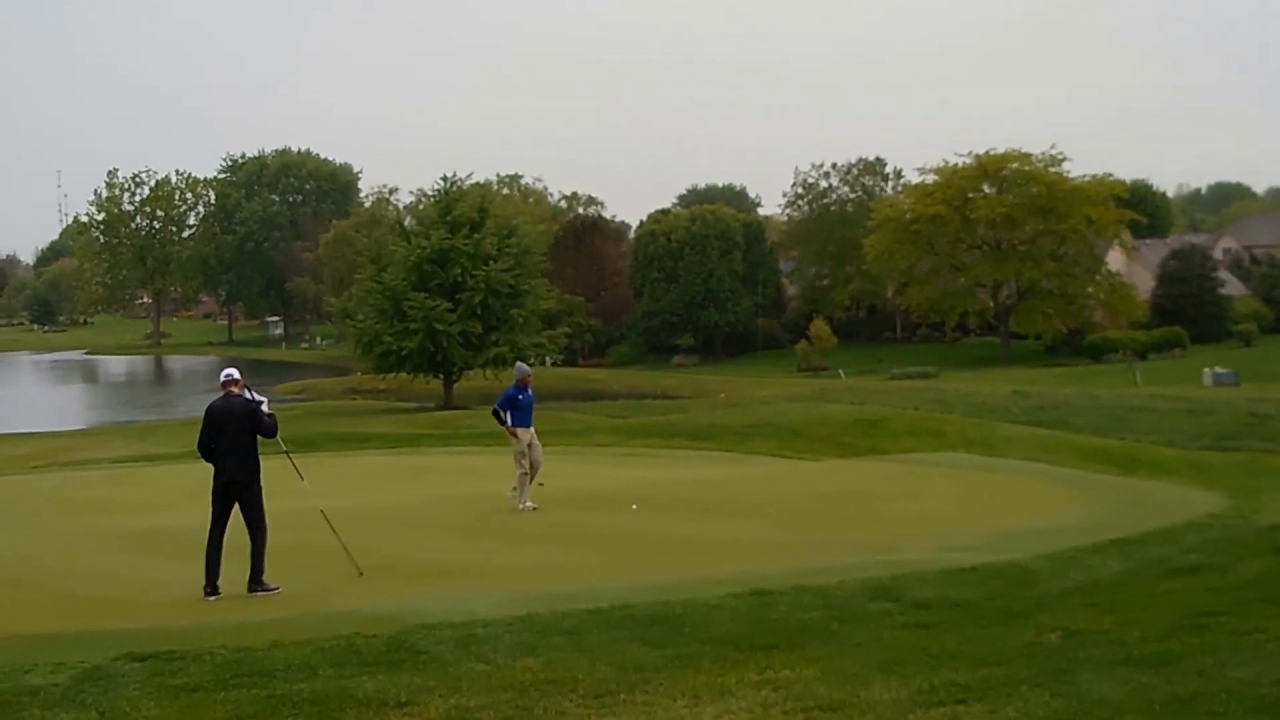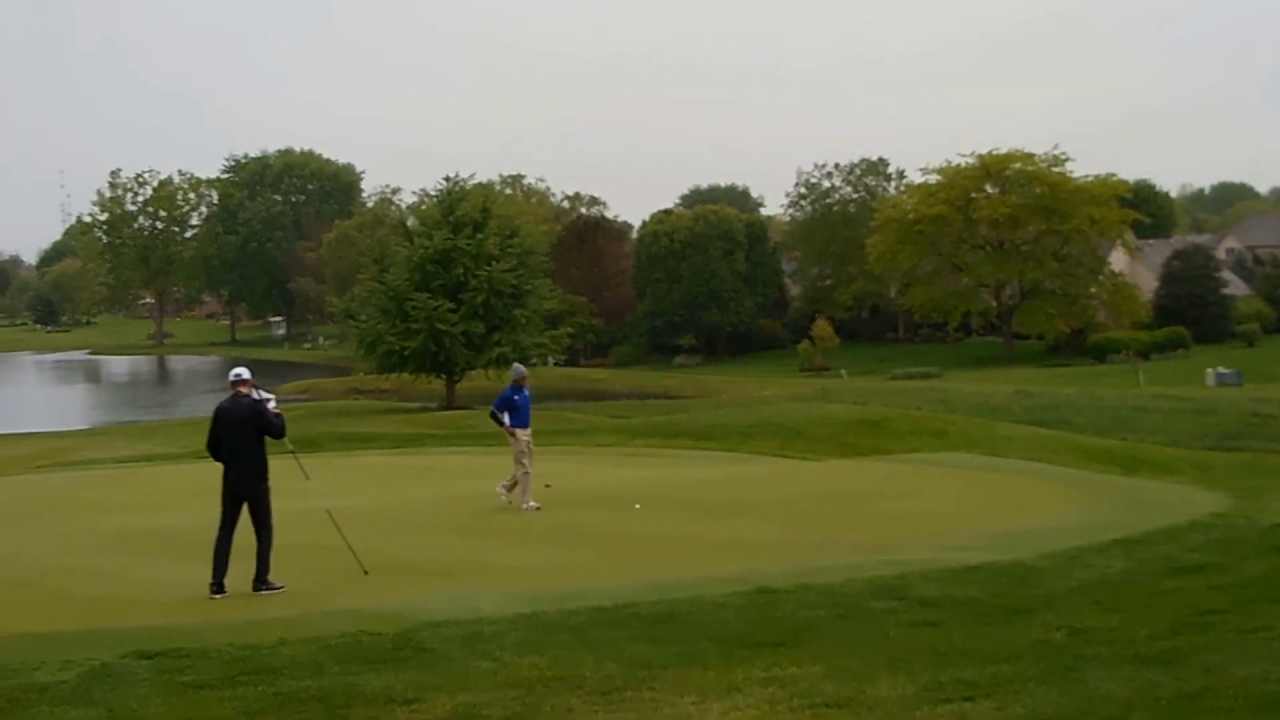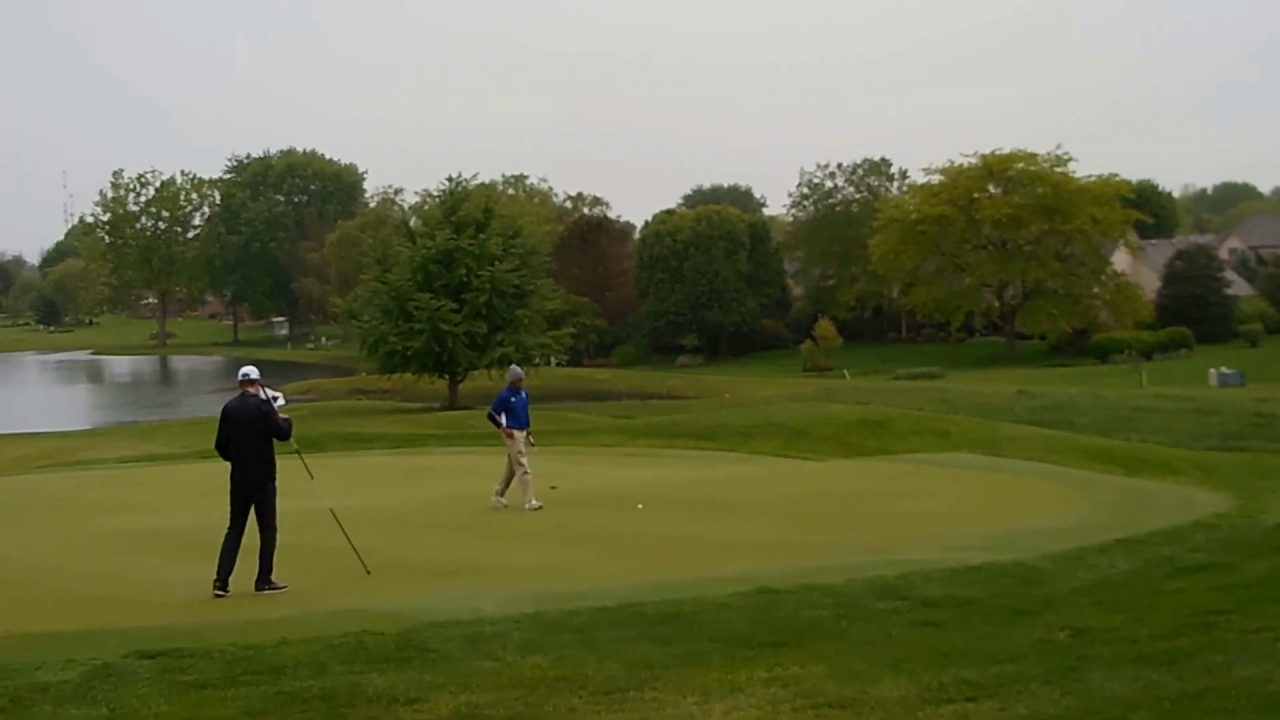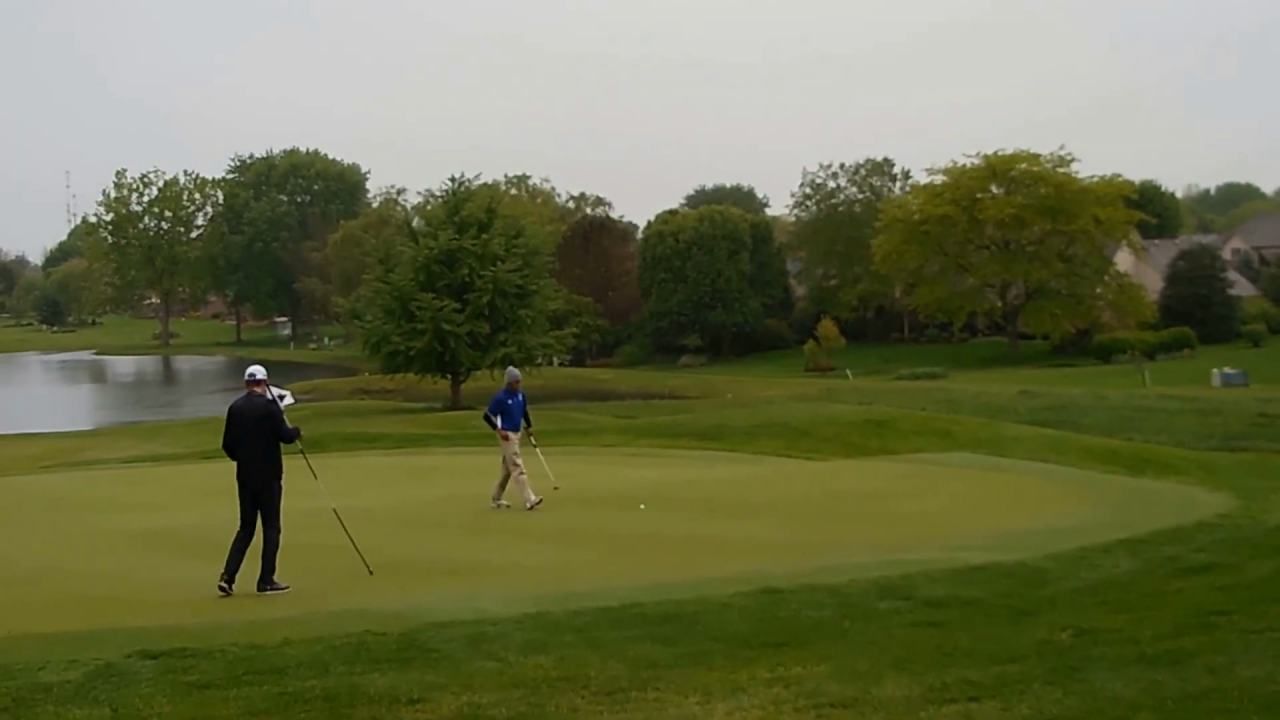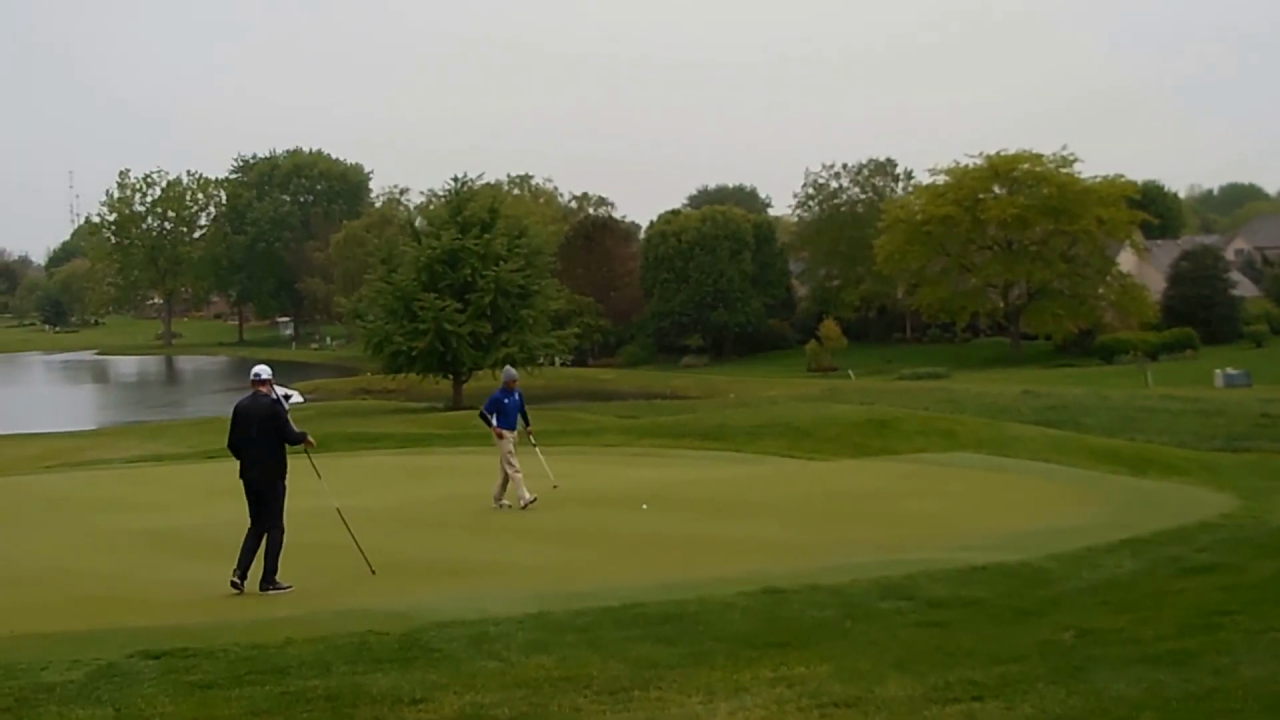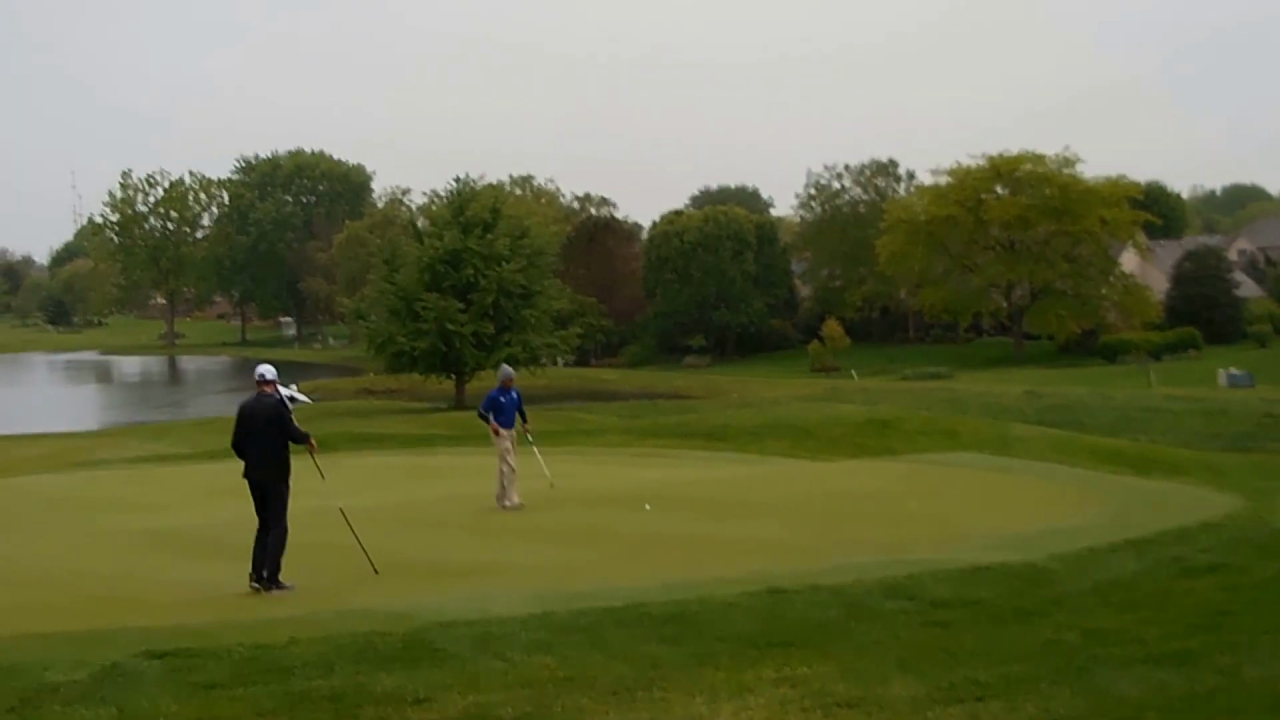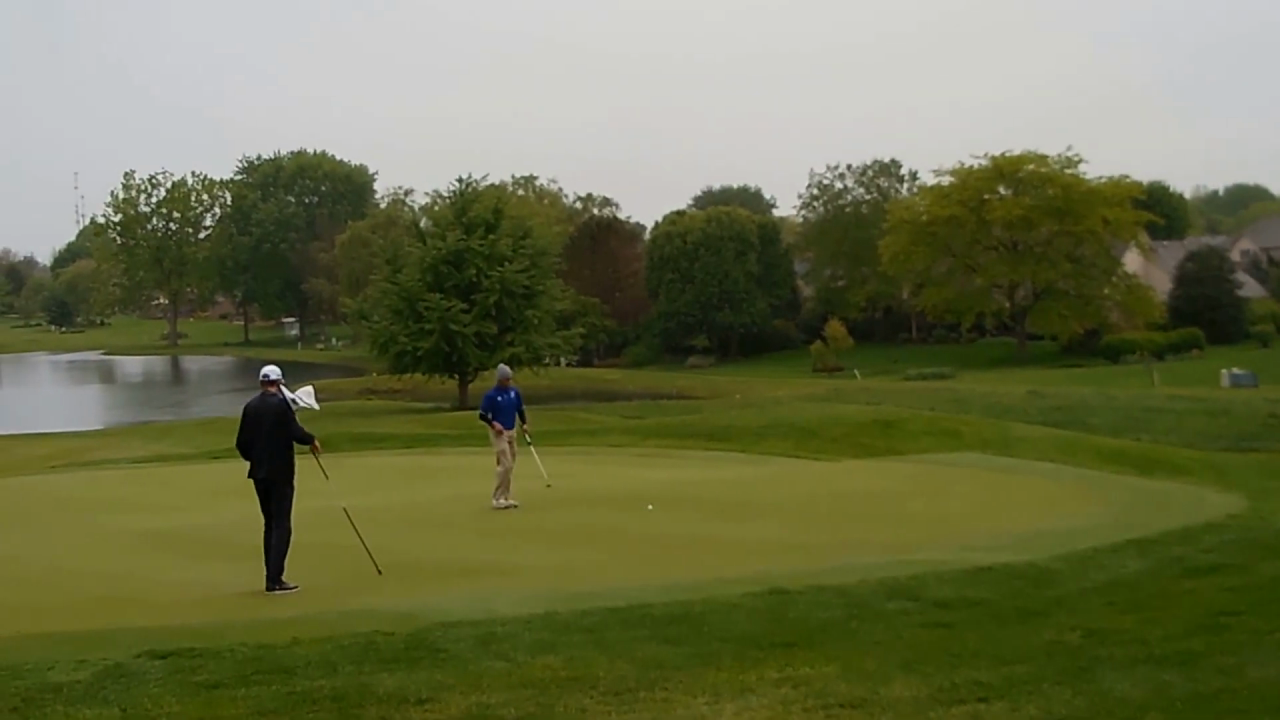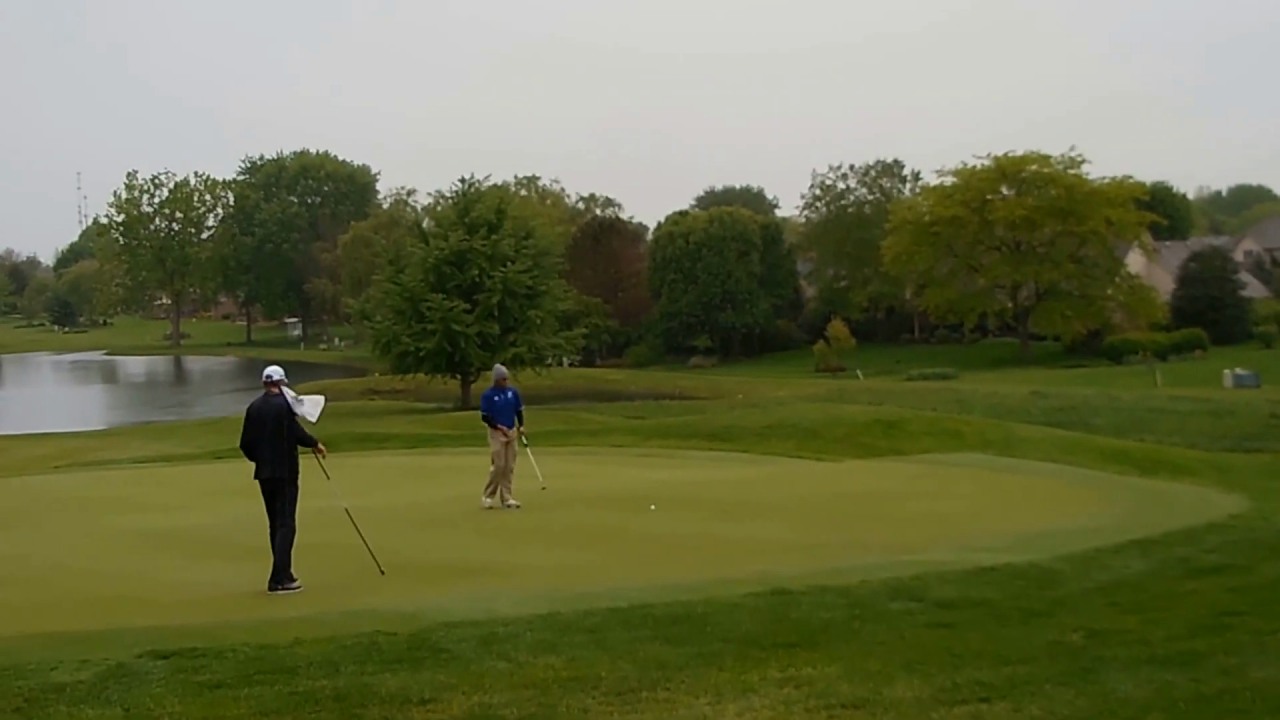
dt=0.1s
person 1, frame 1
left shoulder: (213, 408)
right shoulder: (248, 405)
left elbow: (203, 445)
right elbow: (269, 431)
right wrist: (269, 414)
left hip: (222, 478)
right hip: (247, 477)
left knee: (216, 530)
right knee: (257, 528)
left ankle: (211, 585)
right ankle: (256, 582)
person 1, frame 2
left shoulder: (221, 408)
right shoulder: (256, 406)
left elbow: (212, 445)
right elbow: (277, 432)
right wrist: (277, 416)
left hip: (231, 477)
right hip: (254, 476)
left knee: (225, 529)
right knee: (263, 528)
left ankle: (217, 583)
right ankle: (261, 581)
person 1, frame 3
left shoulder: (229, 407)
right shoulder: (263, 406)
left elbow: (220, 444)
right elbow: (283, 434)
right wrist: (286, 421)
left hip: (238, 476)
right hip: (262, 476)
left knee: (235, 529)
right knee: (267, 528)
left ankle: (221, 580)
right ankle: (264, 581)
person 1, frame 4
left shoulder: (235, 407)
right shoulder: (269, 405)
left elbow: (227, 444)
right elbow: (284, 436)
right wrist: (296, 431)
left hip: (245, 475)
right hip: (268, 474)
left knee: (245, 527)
right knee: (271, 527)
left ankle: (228, 576)
right ankle: (265, 580)
person 1, frame 5
left shoulder: (241, 406)
right shoulder: (273, 405)
left elbow: (233, 443)
right elbow: (288, 436)
right wrist: (304, 437)
left hip: (249, 474)
right hip: (271, 474)
left knee: (257, 525)
right knee: (274, 526)
left ankle: (240, 571)
right ankle: (268, 580)
person 1, frame 6
left shoulder: (246, 407)
right shoulder: (278, 404)
left elbow: (237, 443)
right elbow: (292, 434)
right wrist: (307, 438)
left hip: (254, 474)
right hip: (275, 474)
left knee: (264, 524)
right knee: (277, 526)
left ankle: (257, 575)
right ankle: (271, 579)
person 1, frame 7
left shoulder: (250, 407)
right shoulder: (281, 404)
left elbow: (241, 443)
right elbow: (296, 433)
right wrist: (312, 440)
left hip: (259, 473)
right hip: (280, 473)
left knee: (270, 524)
right knee: (281, 526)
left ankle: (273, 576)
right ankle: (274, 580)
person 1, frame 8
left shoulder: (254, 407)
right shoulder: (284, 404)
left elbow: (245, 444)
right elbow: (297, 434)
right wrist: (315, 444)
left hip: (264, 473)
right hip: (284, 473)
left knee: (275, 525)
right knee: (285, 525)
left ankle: (284, 574)
right ankle: (278, 580)
